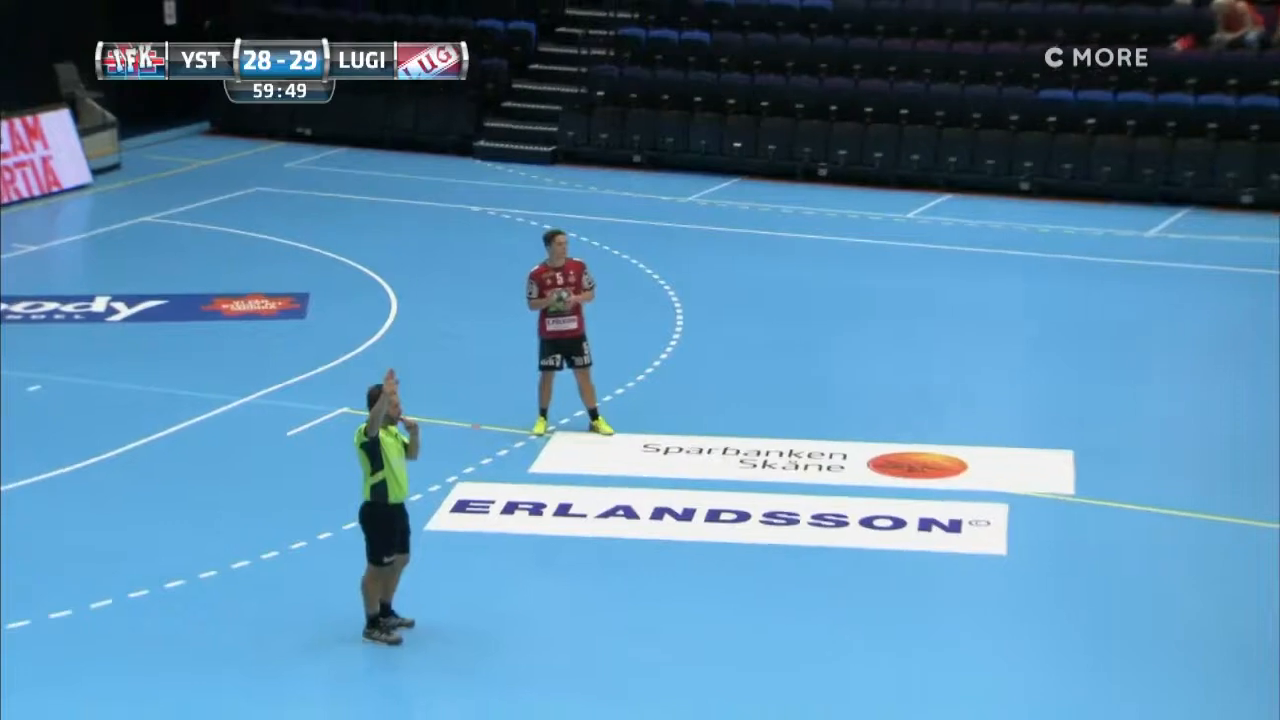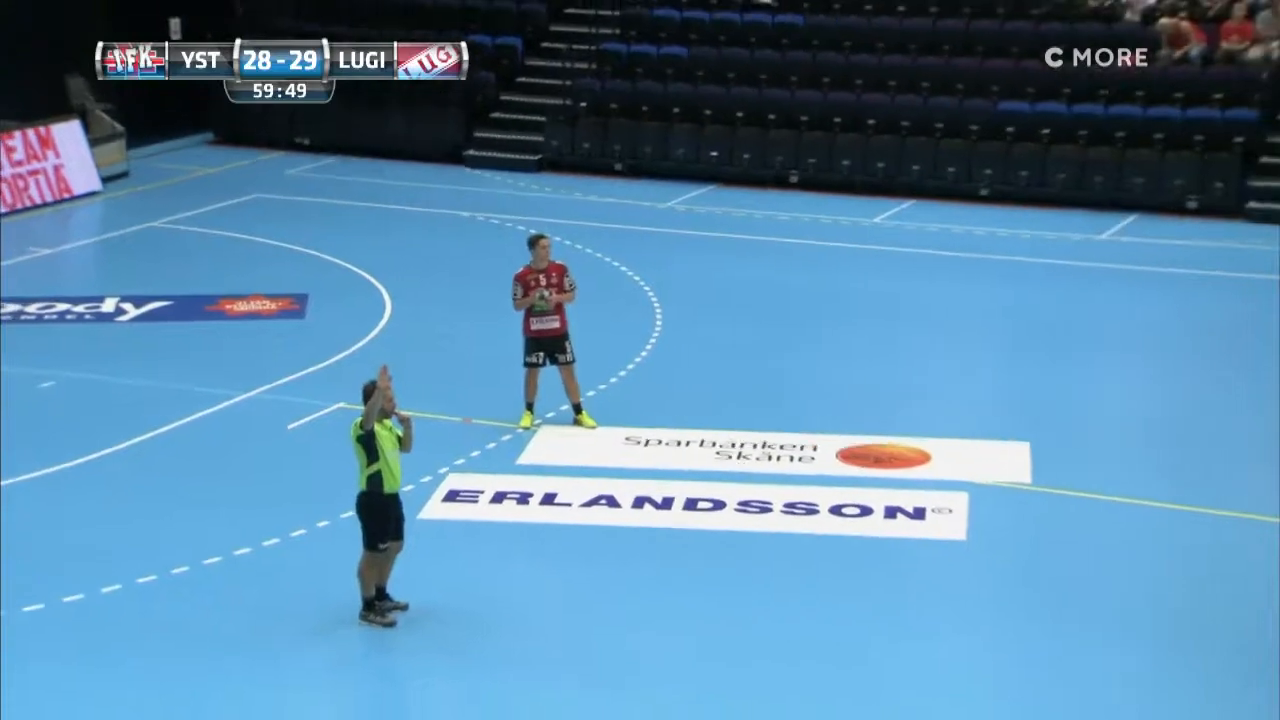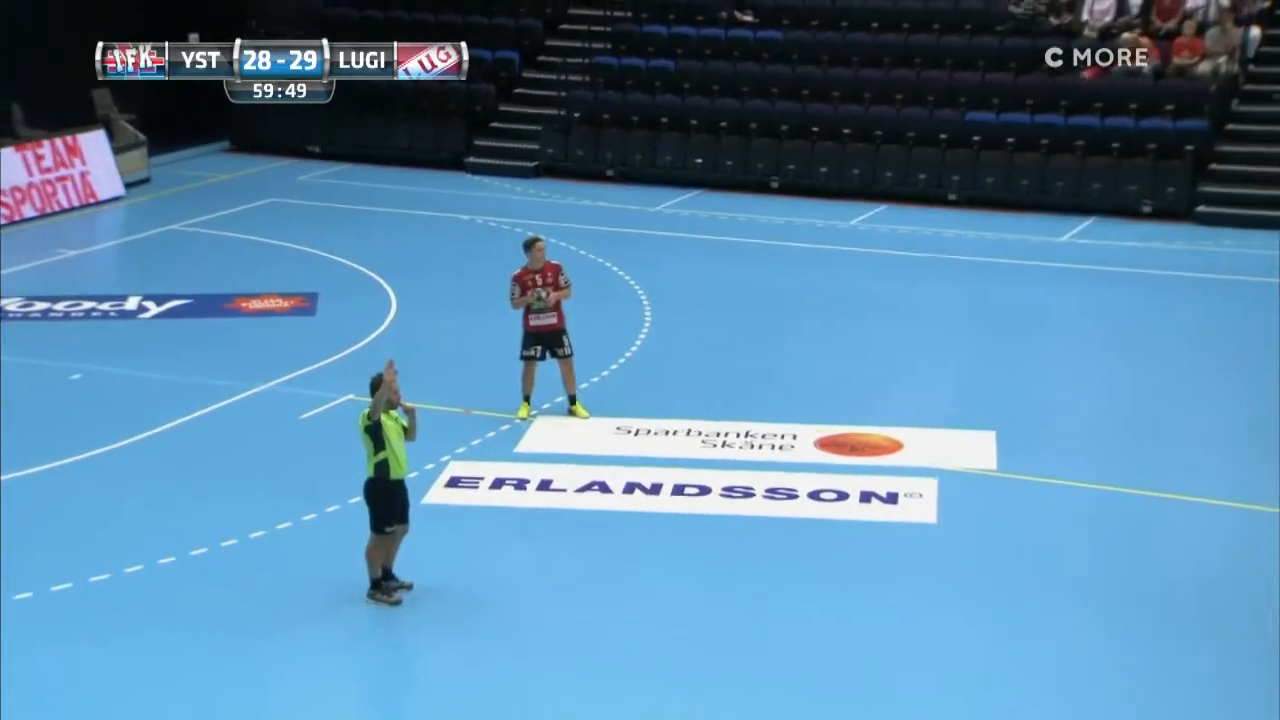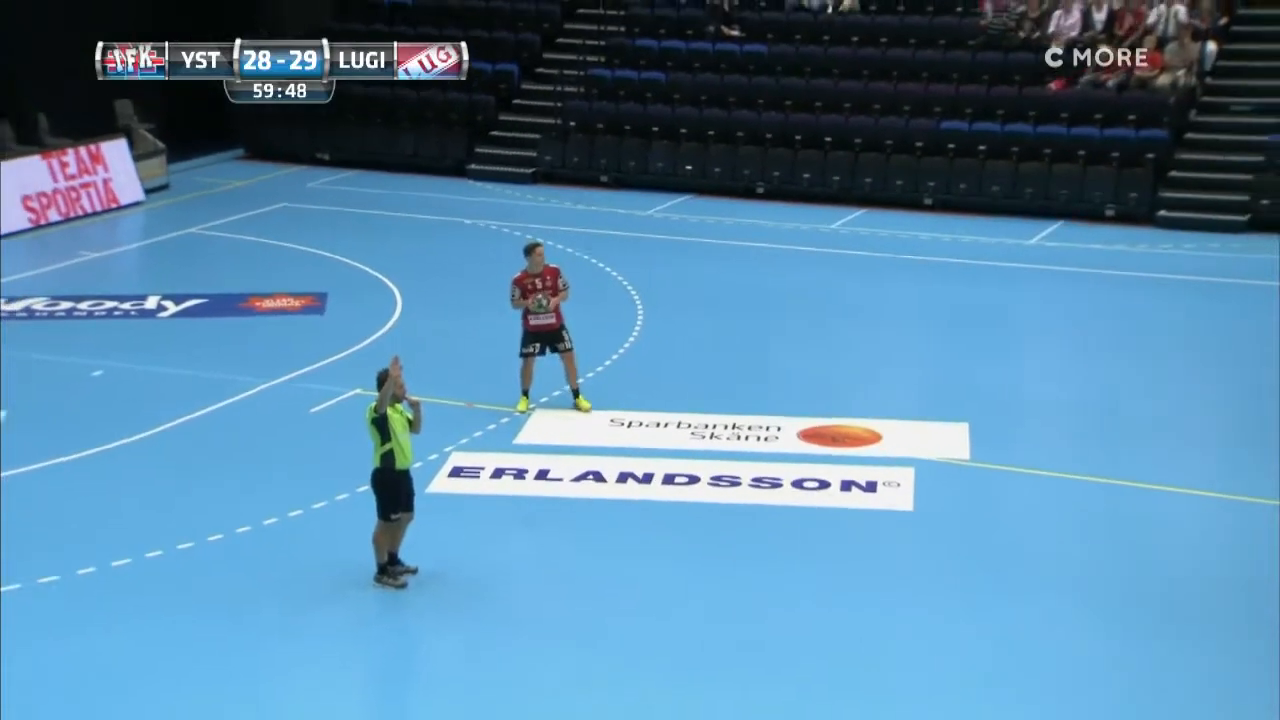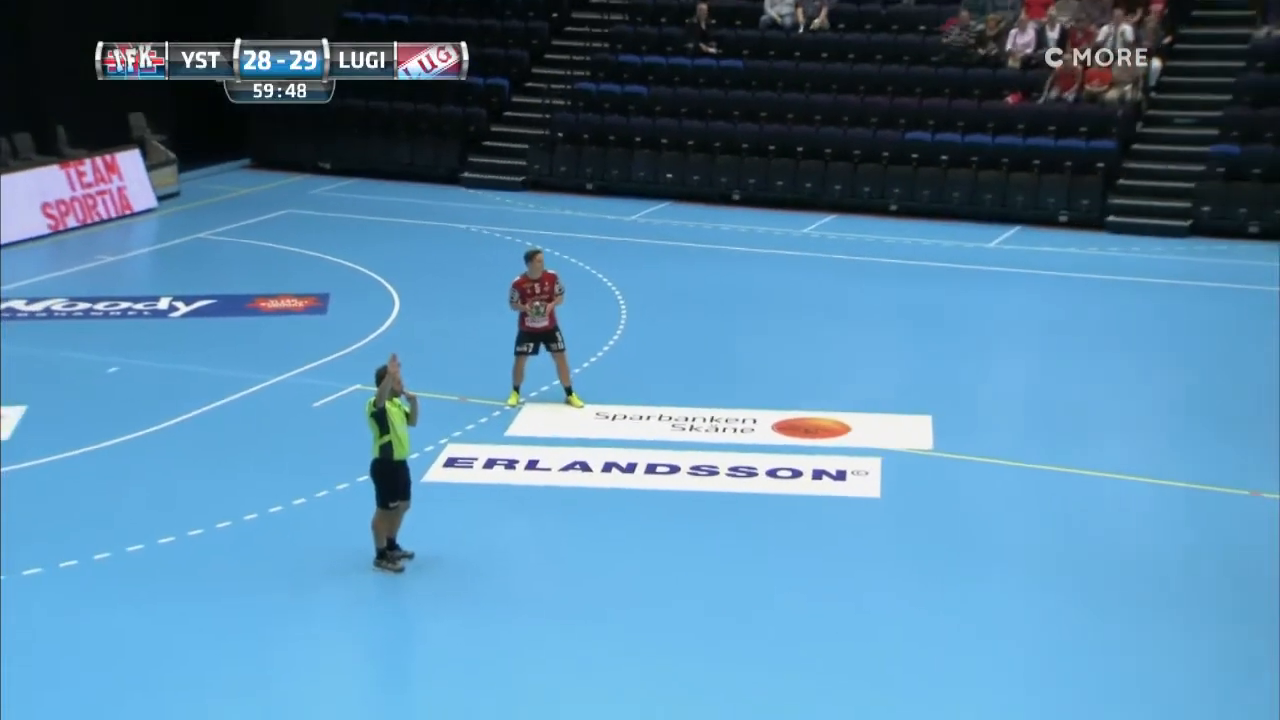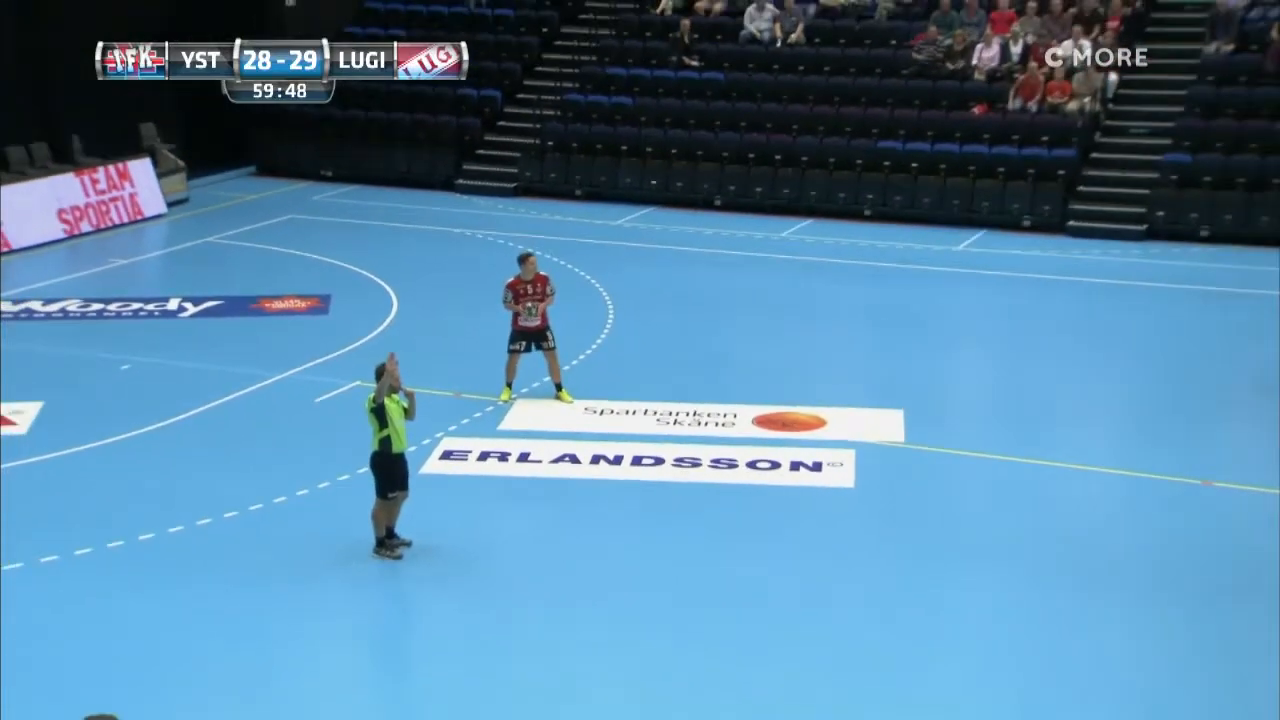
dt=0.3s
person 1, frame 1
left shoulder: (393, 431)
right shoulder: (368, 434)
left elbow: (412, 455)
right elbow: (373, 422)
left wrist: (414, 432)
right wrist: (385, 396)
left hip: (397, 507)
right hip: (378, 510)
left knee: (400, 560)
right knee: (377, 568)
left ankle: (386, 613)
right ankle: (372, 625)
person 1, frame 2
left shoulder: (388, 425)
right shoulder: (363, 428)
left elbow: (405, 448)
right elbow: (368, 416)
left wrist: (407, 426)
right wrist: (379, 391)
left hip: (391, 496)
right hip: (373, 499)
left knee: (394, 547)
right knee: (373, 554)
left ankle: (381, 596)
right ankle: (368, 608)
person 1, frame 3
left shoulder: (393, 415)
right shoulder: (371, 418)
left elbow: (410, 436)
right elbow: (375, 408)
left wrist: (412, 416)
right wrist: (385, 384)
left hip: (397, 483)
right hip: (380, 486)
left knee: (400, 530)
right knee: (380, 536)
left ankle: (387, 577)
right ankle: (375, 587)
person 1, frame 4
left shoulder: (399, 409)
right shoulder: (377, 412)
left elbow: (415, 429)
right elbow: (382, 402)
left wrist: (417, 410)
right wrist: (391, 379)
left hip: (402, 473)
right hip: (386, 475)
left knee: (405, 518)
right knee: (386, 523)
left ankle: (393, 561)
right ankle: (382, 572)
person 1, frame 5
left shoulder: (397, 402)
right shoulder: (377, 406)
left elbow: (412, 422)
right elbow: (380, 396)
left wrist: (413, 403)
right wrist: (389, 375)
left hip: (400, 463)
right hip: (385, 465)
left knee: (402, 506)
right knee: (385, 511)
left ankle: (391, 546)
right ankle: (381, 556)
person 1, frame 6
left shoulder: (395, 399)
right shoulder: (376, 401)
left elbow: (410, 416)
right elbow: (379, 392)
left wrist: (411, 399)
right wrist: (387, 373)
left hip: (398, 455)
right hip: (384, 458)
left knee: (401, 496)
right knee: (384, 501)
left ankle: (390, 535)
right ankle: (380, 544)
person 2, frame 1
left shoulder: (579, 266)
right shoulder: (537, 274)
left elbow: (591, 293)
right elbow: (531, 304)
left wrist: (576, 298)
right wrist: (547, 301)
left hip: (575, 332)
right hip: (550, 335)
left knee: (584, 374)
right knee: (547, 376)
person 2, frame 2
left shoulder: (560, 269)
right shoulder: (521, 276)
left elbow: (572, 295)
right elbow: (516, 305)
left wrist: (557, 297)
right wrist: (531, 299)
left hip: (558, 331)
right hip: (534, 333)
left knee: (568, 371)
right knee: (532, 372)
left ankle: (579, 413)
right ankle: (528, 413)
person 2, frame 3
left shoulder: (555, 268)
right shoulder: (519, 276)
left elbow: (568, 291)
right elbow: (514, 304)
left wrist: (556, 295)
right wrist: (528, 299)
left hip: (556, 326)
right hip: (533, 329)
left knee: (567, 363)
right knee: (529, 365)
left ankle: (573, 404)
right ankle: (526, 404)
person 2, frame 4
left shoulder: (554, 271)
right shoulder: (519, 280)
left elbow: (565, 293)
right elbow: (514, 303)
left wrist: (555, 300)
right wrist: (526, 303)
left hip: (555, 325)
right hip: (532, 328)
left knee: (569, 358)
right knee: (528, 362)
left ankle: (577, 397)
right ankle: (525, 397)
person 2, frame 5
left shoulder: (551, 277)
right shoulder: (518, 283)
left elbow: (560, 297)
right elbow: (513, 305)
left wrist: (551, 305)
right wrist: (524, 308)
left hip: (549, 326)
right hip: (527, 329)
left knee: (561, 358)
right knee: (520, 360)
left ankle: (570, 394)
right ankle: (515, 393)
person 2, frame 6
left shoulder: (543, 278)
right shoulder: (512, 284)
left elbow: (551, 297)
right elbow: (506, 304)
left wrist: (543, 305)
right wrist: (518, 308)
left hip: (541, 326)
right hip: (520, 328)
left knee: (552, 356)
right knee: (513, 358)
left ankle: (560, 390)
right ankle: (508, 388)
